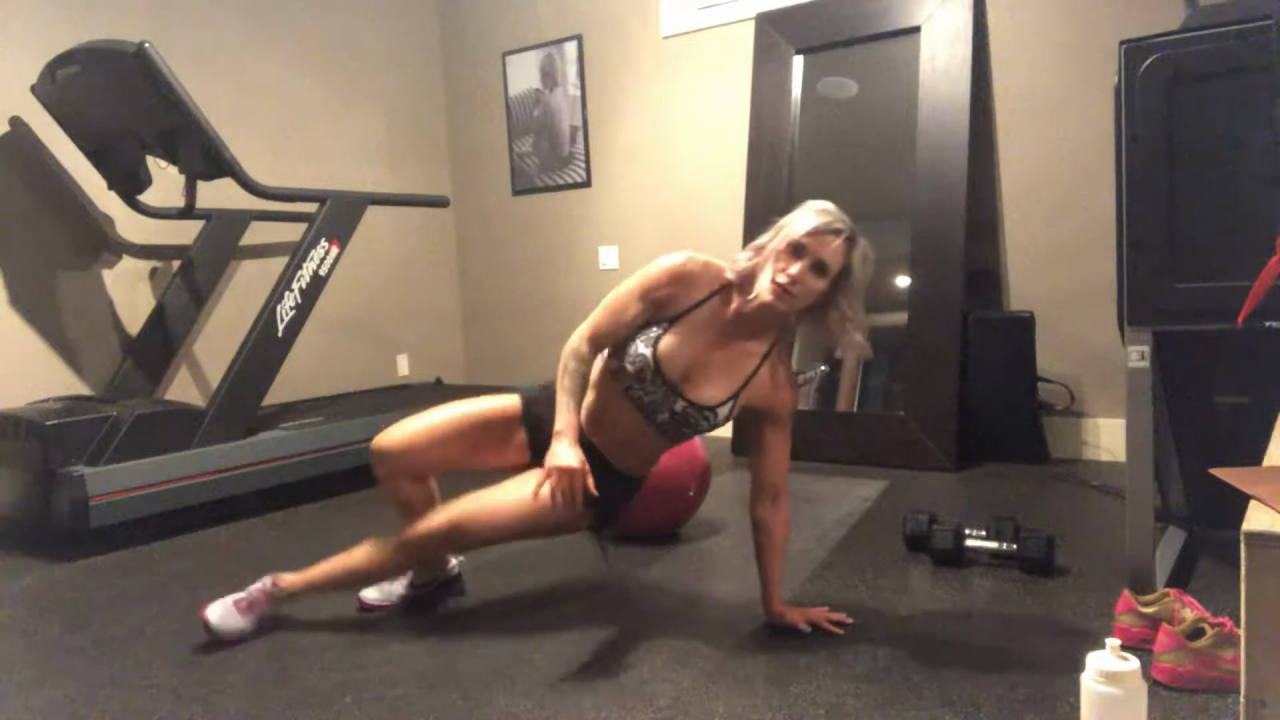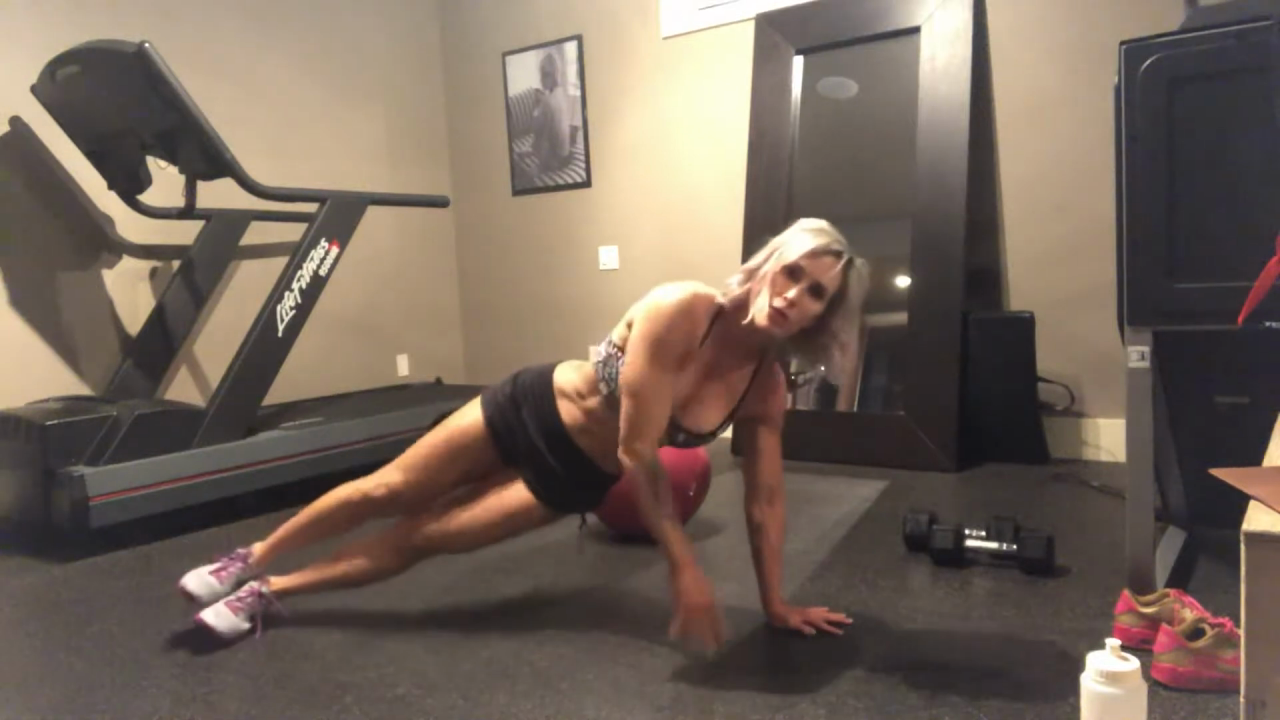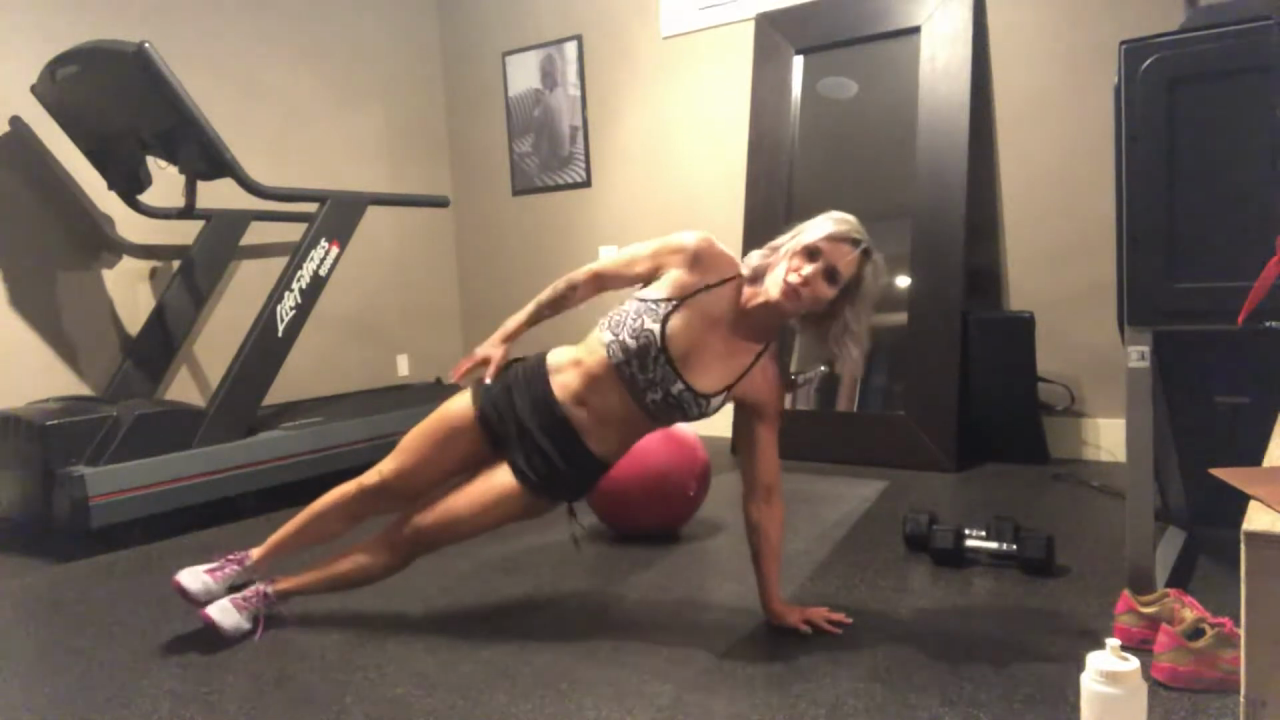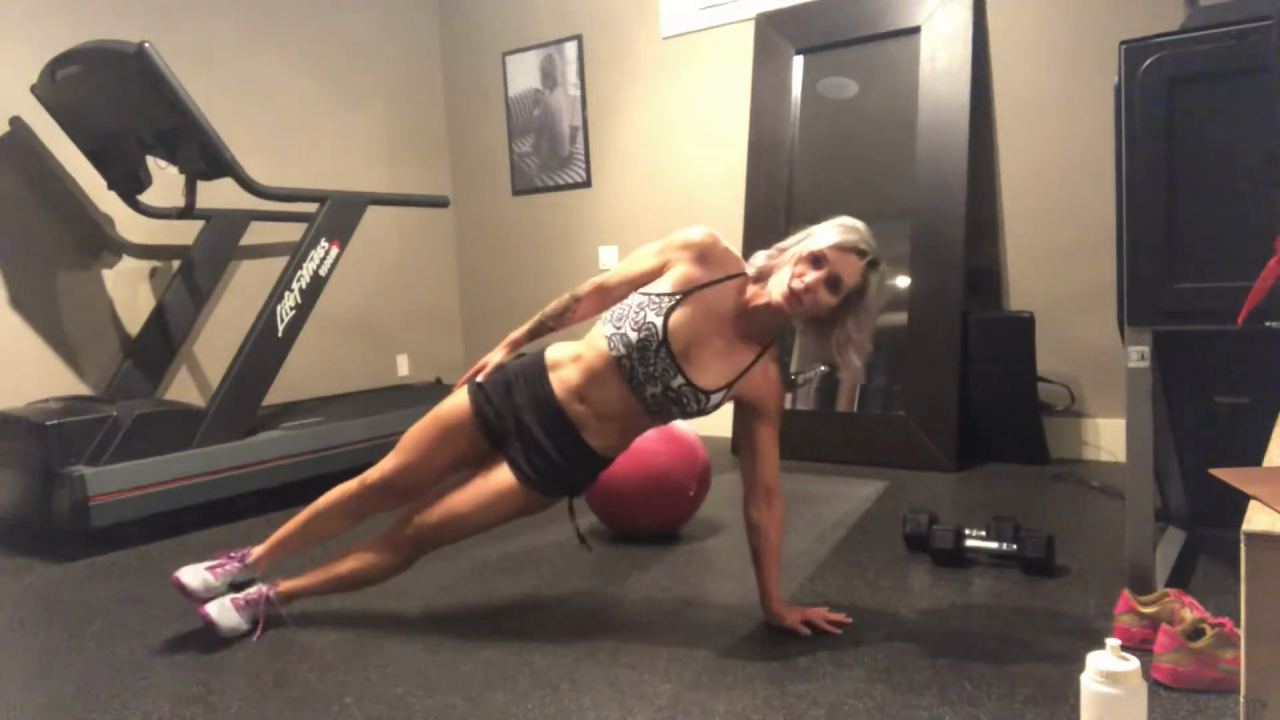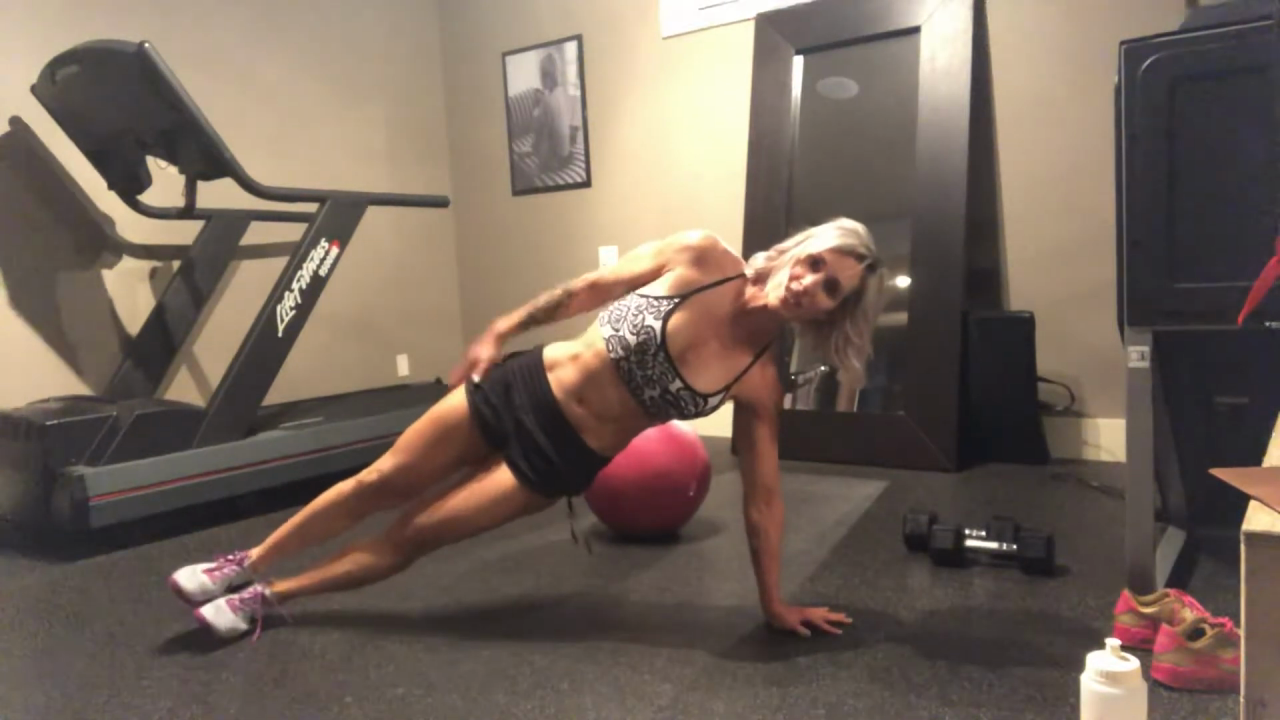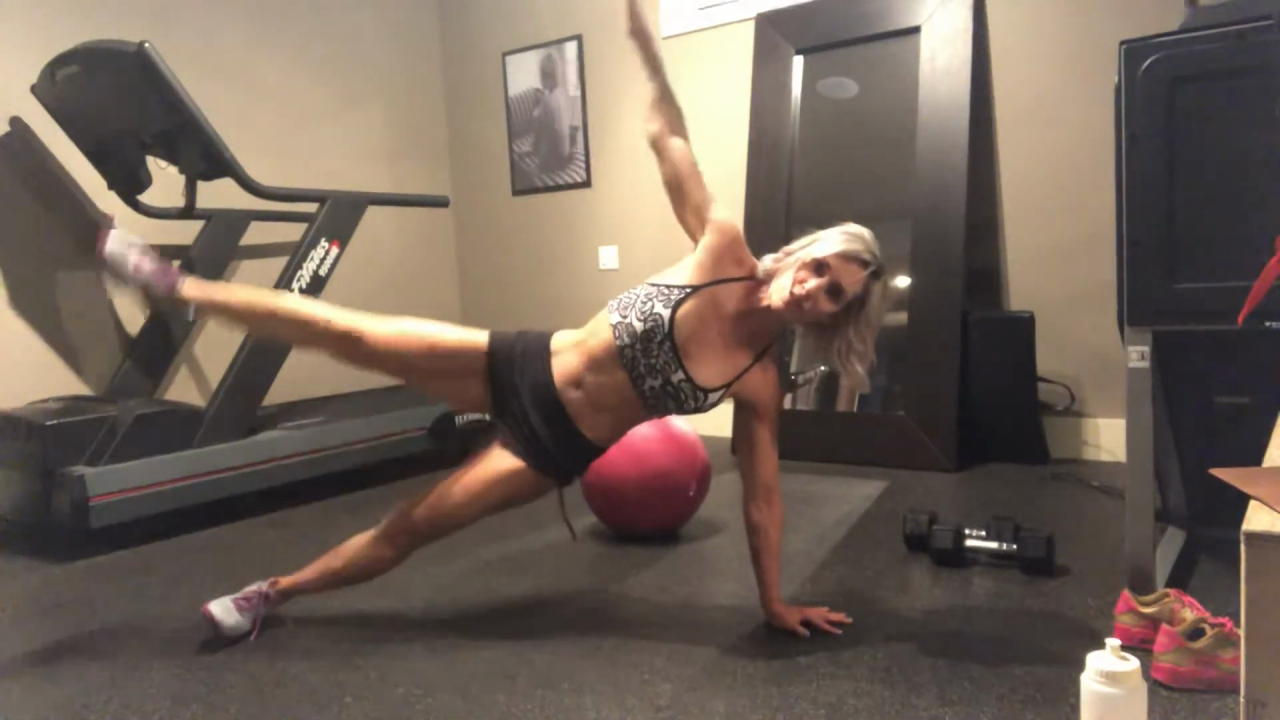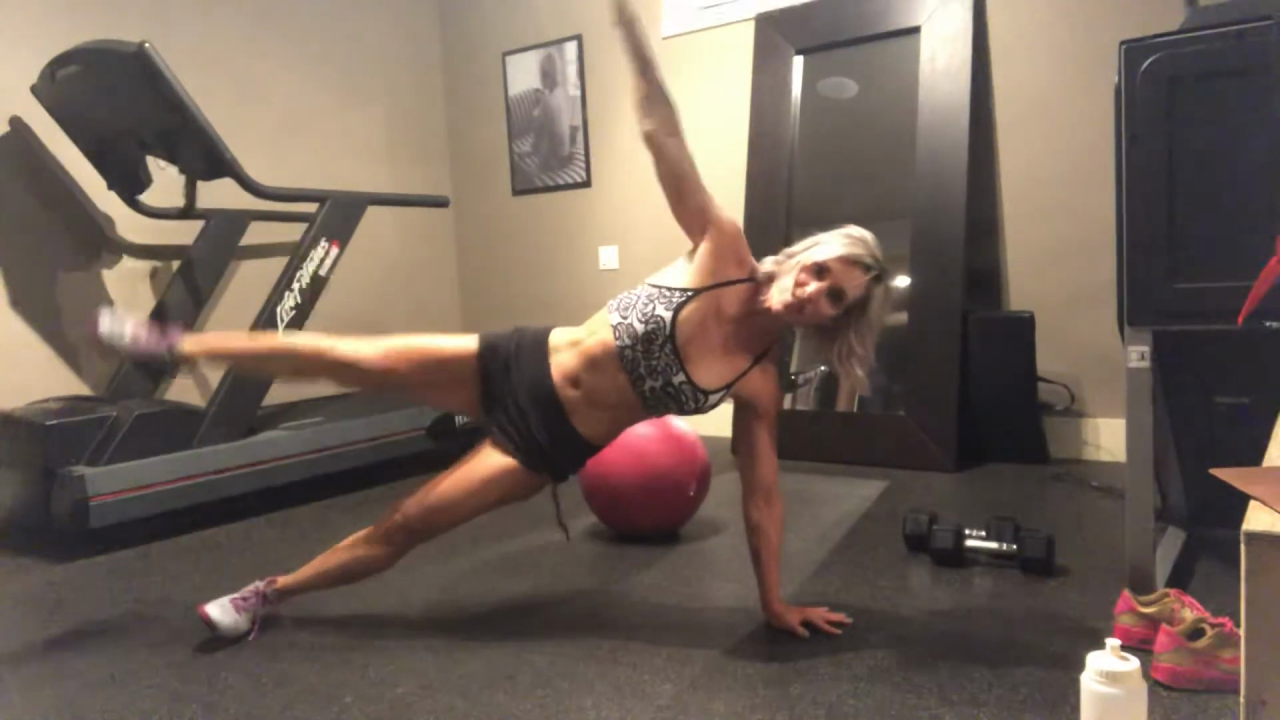
dt=0.7s
person 1, frame 1
left shoulder: (774, 384)
right shoulder: (686, 277)
left elbow: (769, 498)
right elbow: (580, 345)
left wrist: (776, 603)
right wrist: (564, 436)
left hip: (605, 482)
right hip: (560, 415)
left knee: (428, 529)
right knee: (392, 449)
left ankle: (279, 590)
right ankle: (433, 571)
person 1, frame 2
left shoulder: (767, 394)
right shoulder: (681, 309)
left elbow: (764, 501)
right elbow: (638, 452)
left wrist: (776, 604)
right wrist: (684, 570)
left hip: (575, 478)
right hip: (535, 409)
left knee: (417, 539)
right knee: (386, 493)
left ankle: (266, 592)
right ankle: (252, 557)
person 1, frame 3
left shoulder: (762, 382)
right shoulder: (698, 258)
left elbow: (763, 495)
right elbow: (591, 275)
left wrist: (776, 602)
right wrist: (505, 333)
left hip: (567, 463)
right hip: (528, 394)
left knee: (412, 536)
right knee: (381, 488)
left ankle: (270, 593)
right ankle: (250, 561)
person 1, frame 4
left shoulder: (761, 382)
right shoulder: (702, 253)
left elbow: (763, 494)
right elbow: (594, 293)
left wrist: (774, 601)
right wrist: (511, 341)
left hip: (563, 458)
right hip: (524, 388)
left knee: (413, 536)
right knee: (382, 485)
left ankle: (270, 596)
right ankle: (248, 562)
person 1, frame 5
left shoulder: (759, 384)
right shoulder: (702, 257)
left elbow: (762, 495)
right elbow: (588, 288)
left wrist: (775, 603)
right wrist: (501, 330)
left hip: (563, 459)
right hip: (523, 387)
left knee: (412, 535)
right knee: (381, 483)
left ankle: (271, 595)
right ankle: (249, 562)
person 1, frame 6
left shoulder: (759, 385)
right shoulder: (723, 248)
left elbow: (761, 494)
right elbow: (667, 136)
left wrist: (775, 604)
left hip: (555, 447)
right hip: (522, 366)
left knee: (408, 528)
right knee: (346, 335)
left ankle: (267, 594)
right ankle: (180, 285)
person 1, frame 7
left shoulder: (756, 383)
right shoulder: (724, 251)
left elbow: (760, 493)
right elbow: (663, 136)
left wrist: (776, 604)
left hip: (551, 444)
right hip: (520, 365)
left knee: (406, 524)
right knee: (347, 361)
left ankle: (269, 592)
right ankle: (182, 343)
